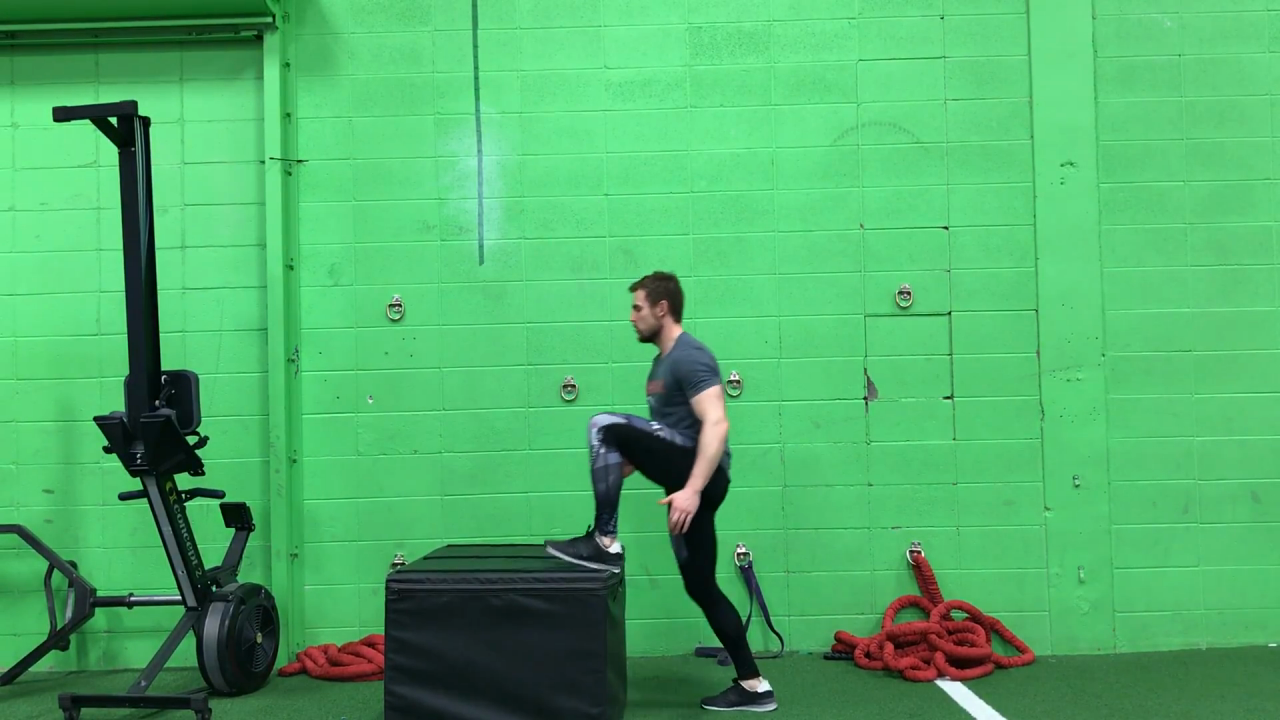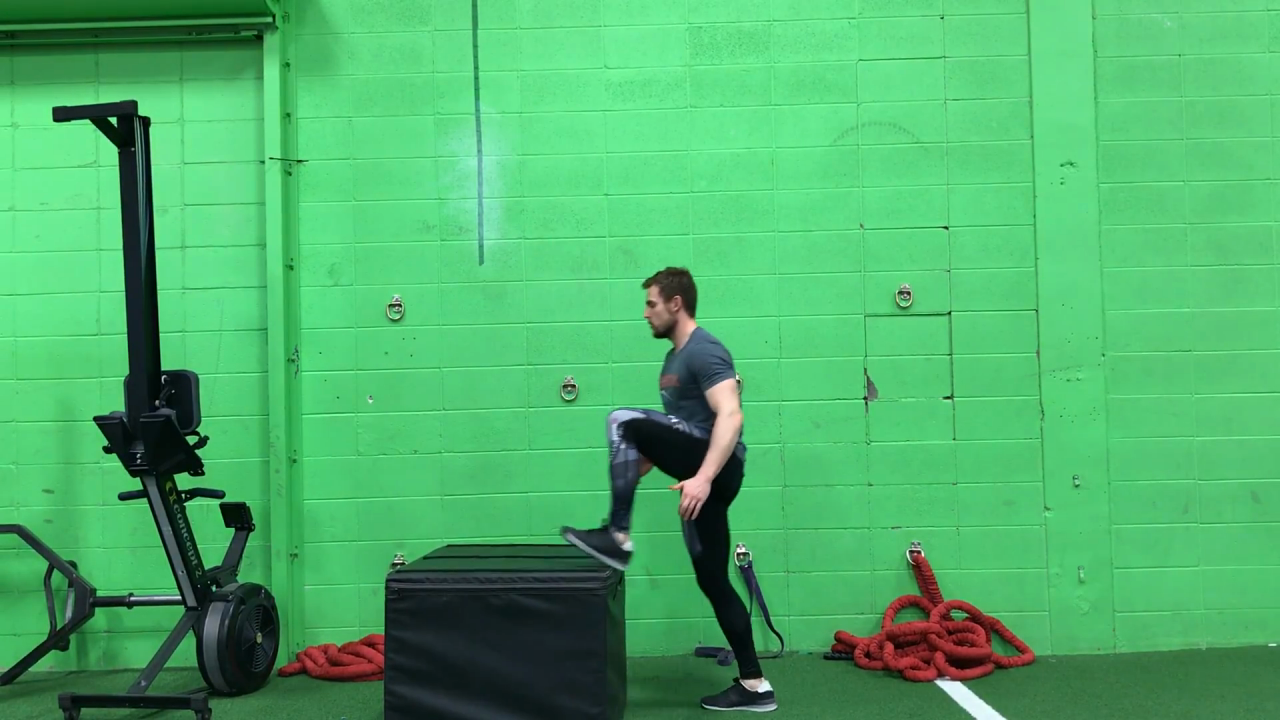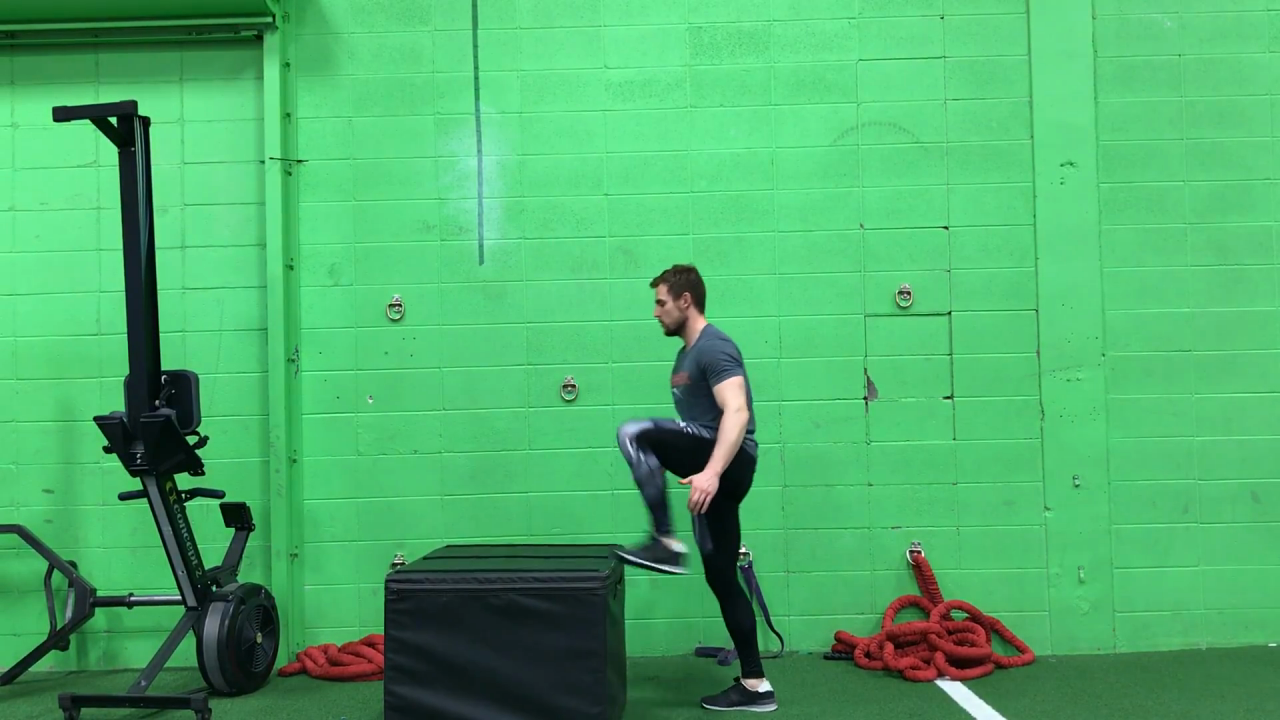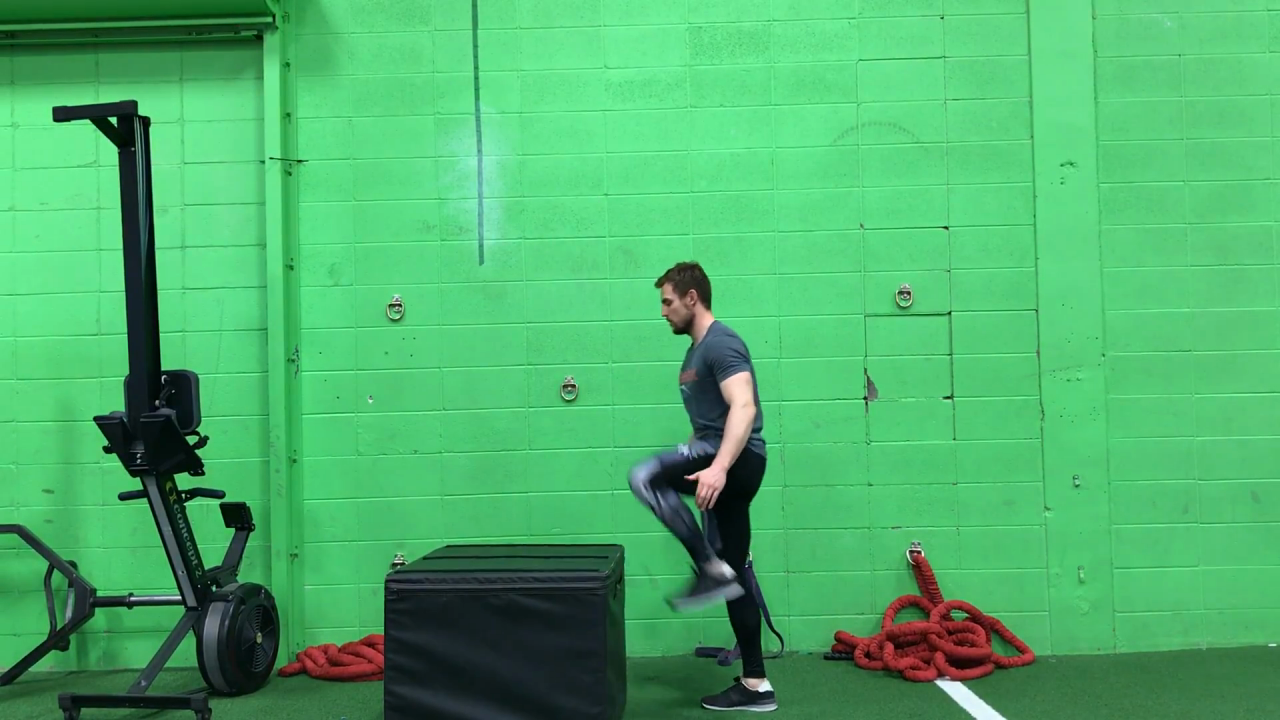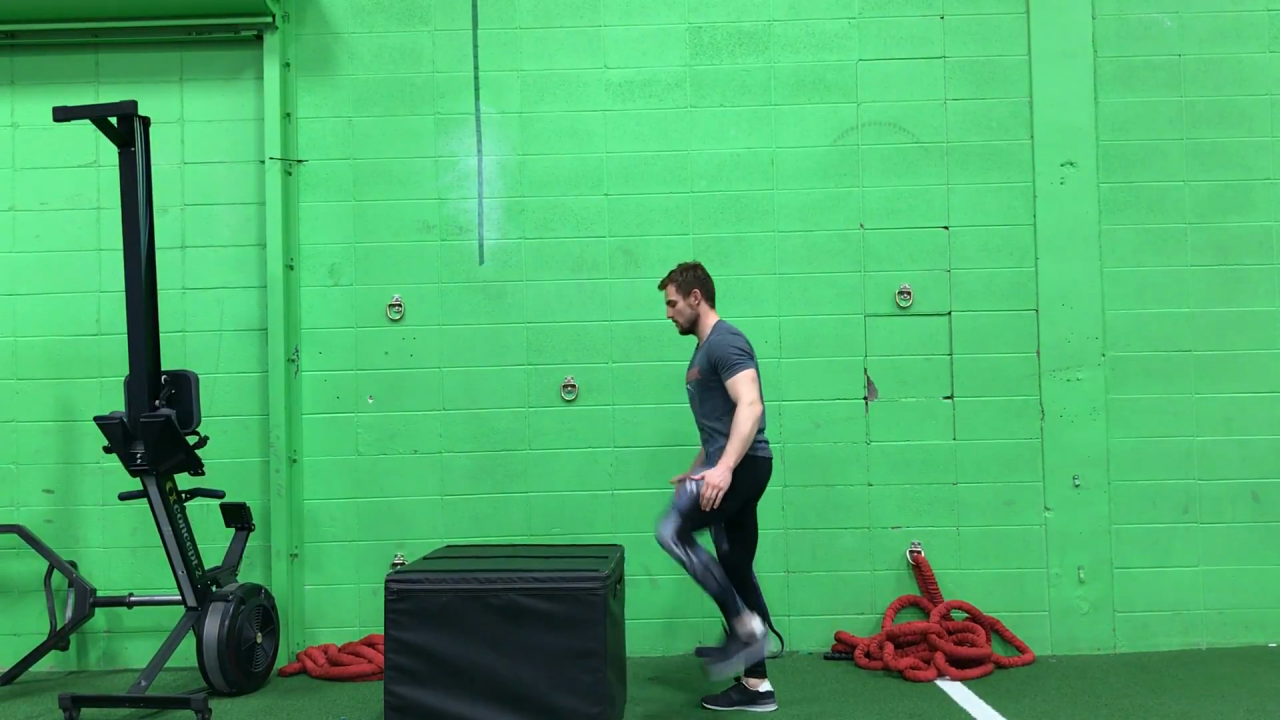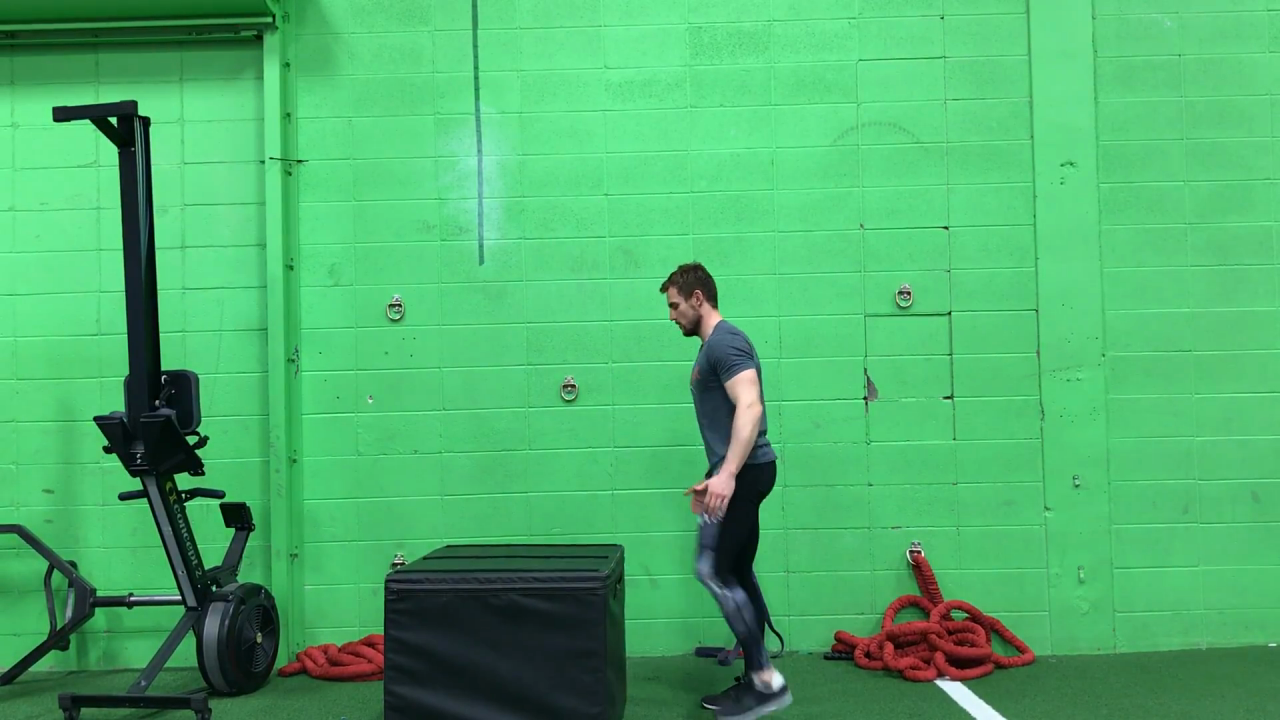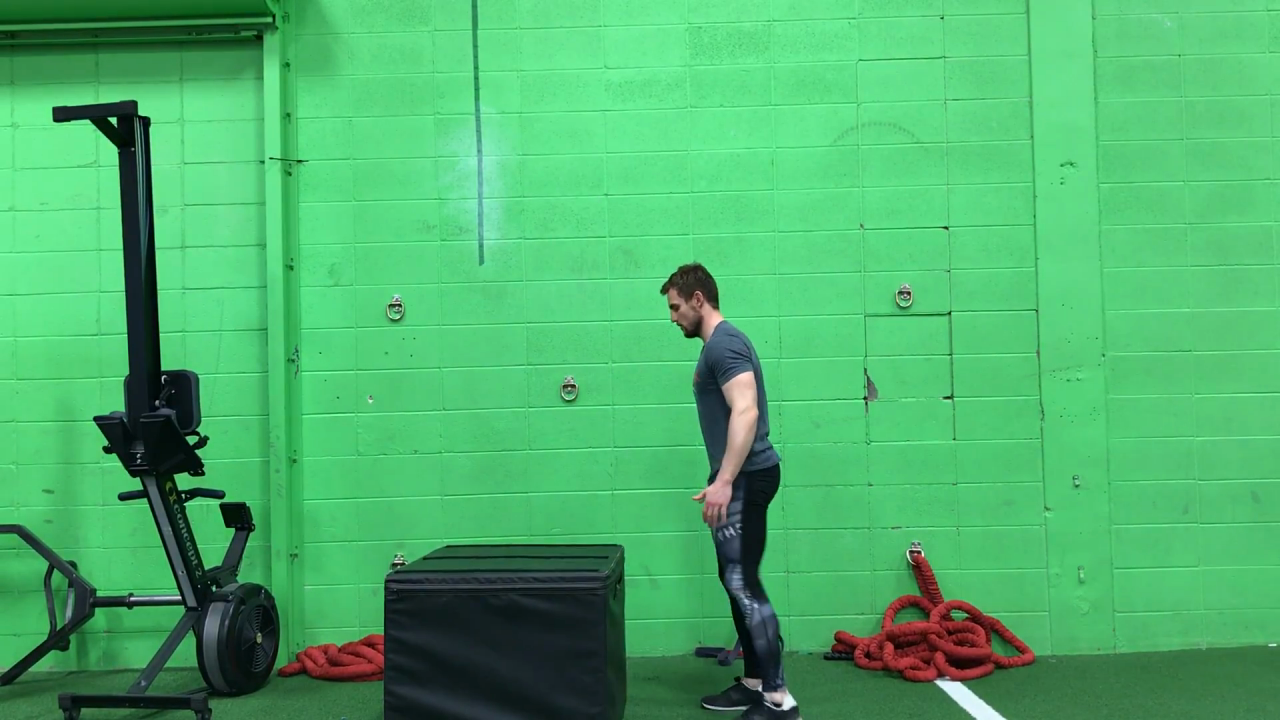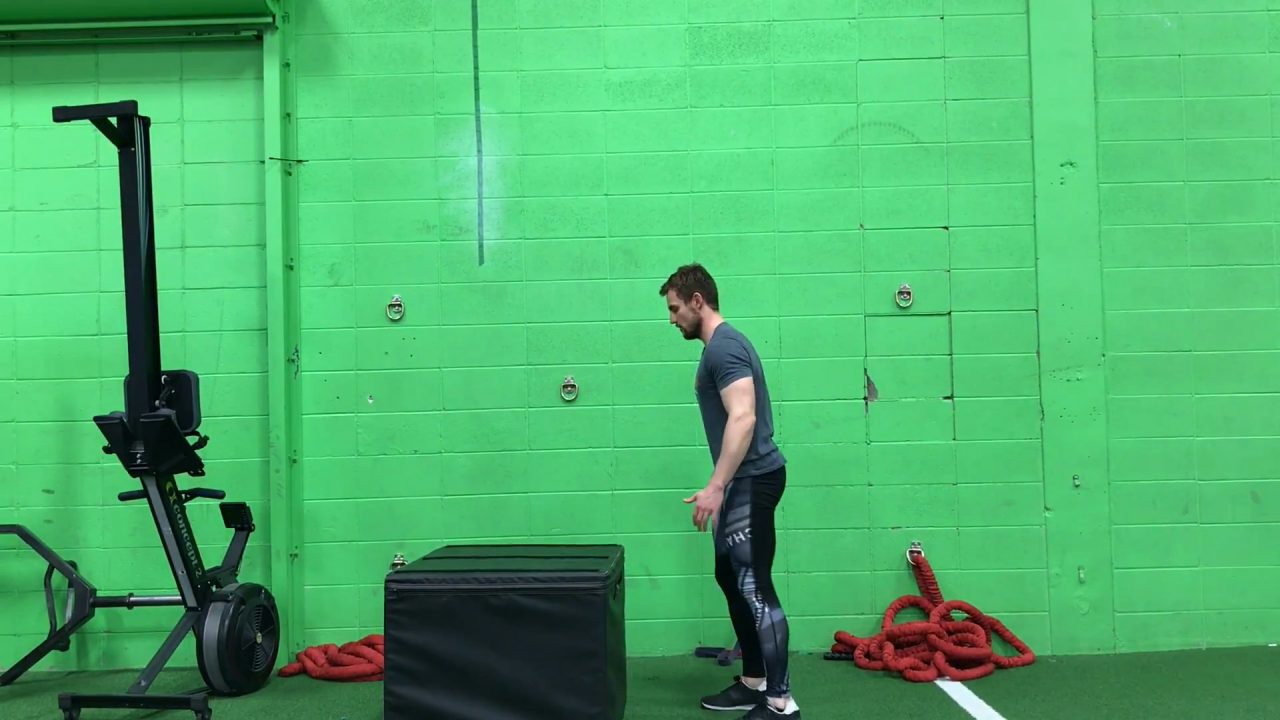
dt=0.1s
person 1, frame 1
left shoulder: (689, 356)
right shoulder: (665, 359)
left elbow: (717, 424)
left wrist: (692, 489)
right wrist: (634, 458)
left hip: (700, 473)
right hip: (692, 474)
left knee: (604, 425)
right knee: (701, 584)
left ankle: (604, 543)
right ankle: (754, 684)
person 1, frame 2
left shoulder: (703, 351)
right shoulder: (677, 355)
left elbow: (731, 417)
left wrist: (705, 477)
right wrist: (642, 458)
left hip: (713, 468)
right hip: (702, 471)
left knee: (622, 420)
right knee: (714, 579)
left ankle: (618, 537)
right ankle: (755, 685)
person 1, frame 3
left shoulder: (713, 347)
right shoulder: (688, 353)
left elbow: (737, 412)
left wrist: (710, 472)
right wrist: (663, 460)
left hip: (723, 465)
right hip: (715, 469)
left knee: (634, 433)
right knee: (721, 578)
left ankle: (666, 543)
right ankle: (755, 685)
person 1, frame 4
left shoulder: (720, 343)
right shoulder: (698, 348)
left elbow: (745, 409)
left wrist: (718, 467)
right wrist: (695, 469)
left hip: (735, 462)
right hip: (722, 467)
left knee: (645, 474)
right knee: (735, 574)
left ankle: (713, 569)
right ankle: (756, 684)
person 1, frame 5
left shoulder: (725, 341)
right shoulder: (705, 348)
left elbow: (751, 407)
left wrist: (724, 466)
right wrist: (704, 470)
left hip: (742, 464)
right hip: (734, 470)
left knee: (672, 533)
right knee: (739, 574)
left ankle: (743, 625)
right ankle: (755, 685)
person 1, frame 6
left shoulder: (725, 342)
right shoulder: (713, 346)
left elbow: (750, 408)
left wrist: (727, 474)
right wrist: (716, 476)
left hip: (743, 472)
right hip: (734, 472)
left knee: (714, 569)
right knee: (735, 575)
left ankle: (766, 678)
right ankle: (755, 680)
person 1, frame 7
left shoulder: (725, 343)
right shoulder: (717, 346)
left elbow: (747, 413)
left wrist: (724, 481)
right wrist: (720, 482)
left hip: (746, 477)
right hip: (741, 477)
left knee: (742, 584)
right knee: (740, 581)
person 1, frame 8
left shoulder: (723, 347)
right shoulder: (722, 346)
left elbow: (743, 418)
left wrist: (715, 486)
right wrist: (721, 484)
left hip: (751, 480)
right hip: (744, 480)
left knee: (753, 586)
right knee: (732, 578)
right ankle: (753, 683)
